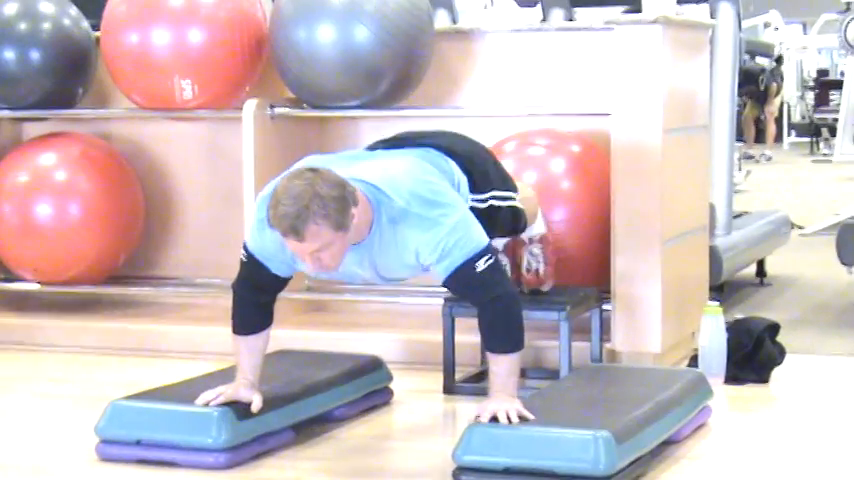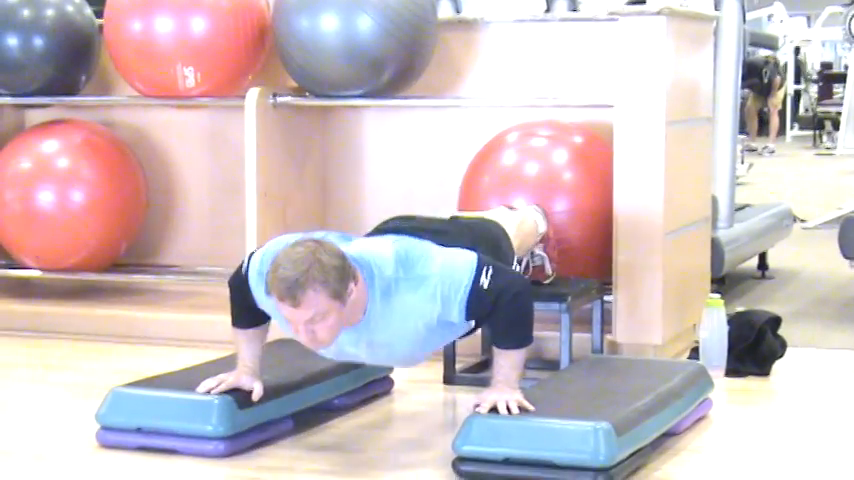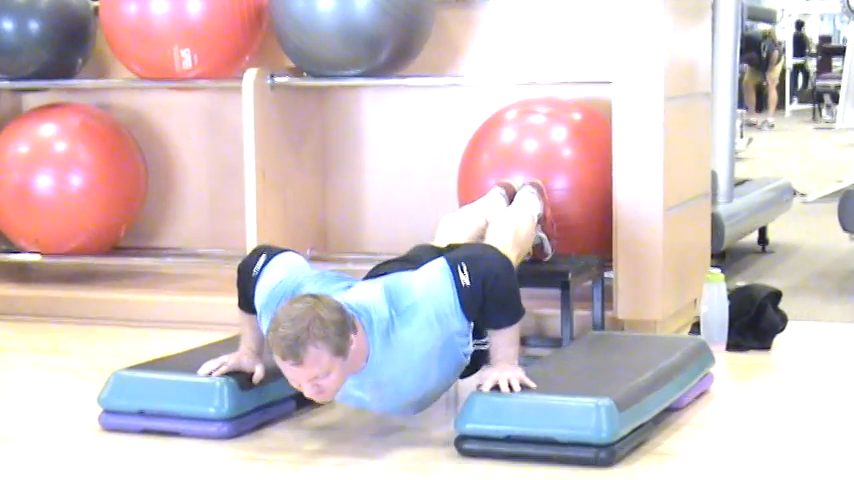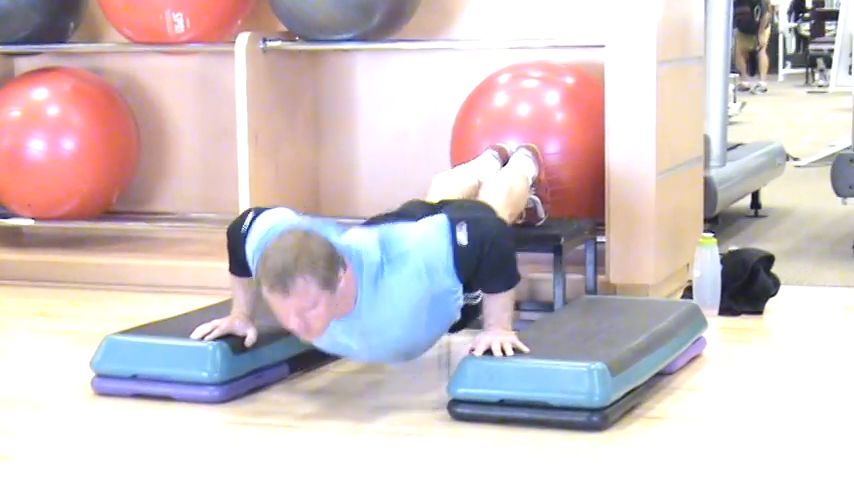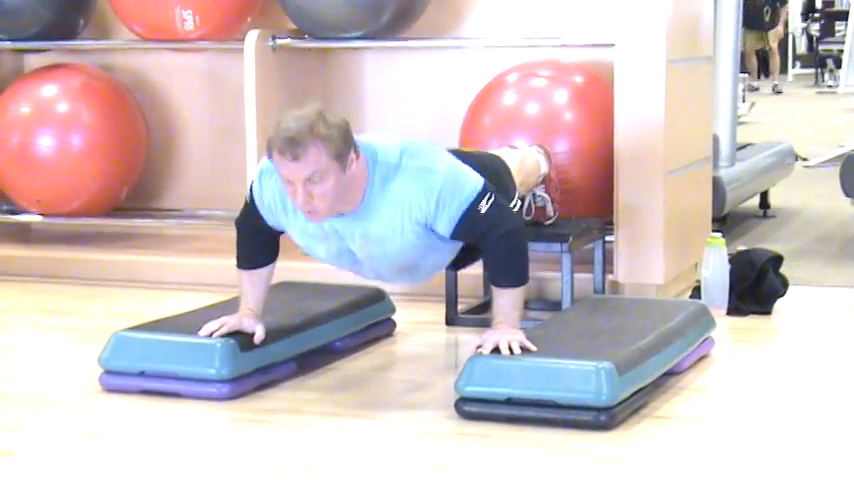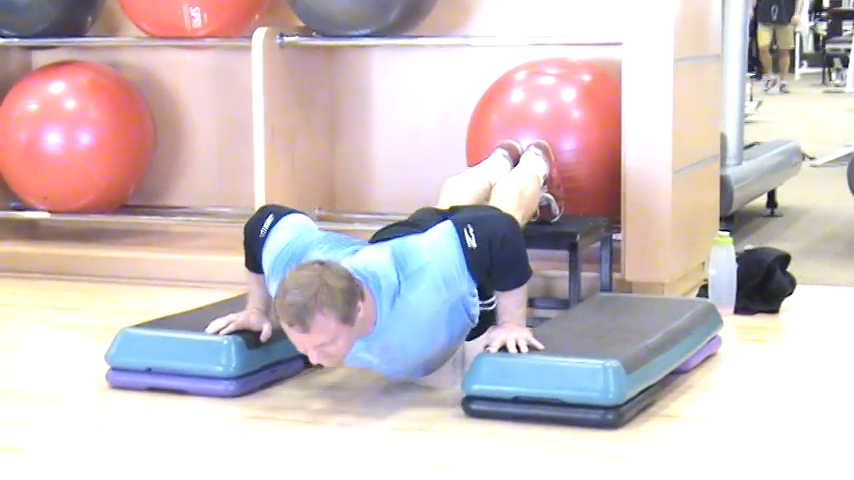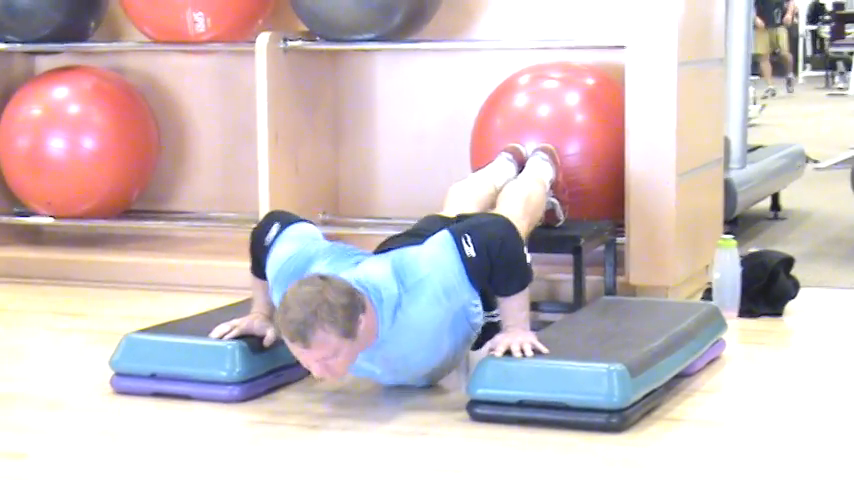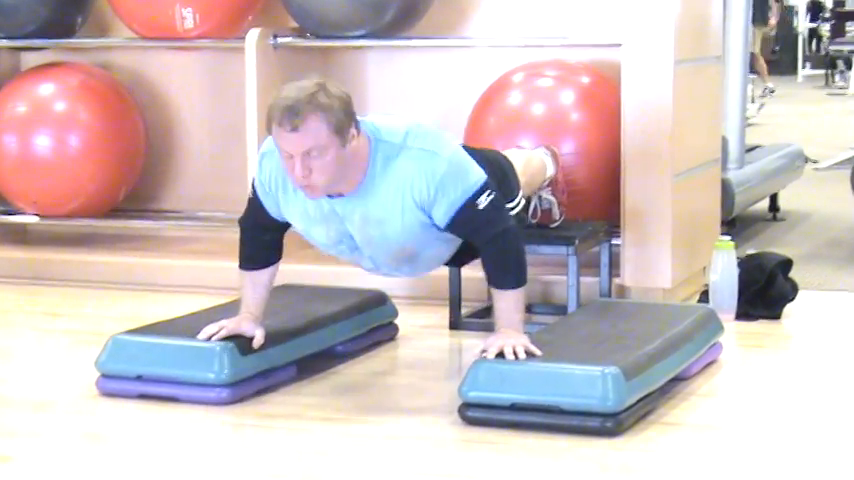
dt=0.5s
person 1, frame 1
left shoulder: (420, 211)
right shoulder: (273, 211)
left elbow: (496, 293)
right elbow: (252, 289)
left wrist: (503, 395)
right wrist: (245, 380)
left hip: (460, 170)
left knee: (512, 215)
left ankle: (536, 236)
right ankle: (498, 251)
person 1, frame 2
left shoulder: (414, 280)
right shoulder: (272, 267)
left elbow: (513, 291)
right elbow: (241, 289)
left wrist: (505, 384)
right wrist: (247, 368)
left knee: (504, 237)
left ankle: (533, 221)
right ankle: (501, 216)
person 1, frame 3
left shoulder: (407, 323)
right shoulder: (281, 301)
left elbow: (494, 272)
right elbow: (257, 262)
left wrist: (505, 363)
right wrist: (249, 350)
right hip: (389, 279)
left knee: (502, 245)
right knee: (445, 242)
left ankle: (529, 202)
right ankle: (497, 197)
person 1, frame 4
left shoulder: (400, 273)
right shoulder: (269, 245)
left elbow: (492, 235)
right elbow: (244, 226)
left wrist: (498, 326)
right wrist: (241, 315)
right hip: (390, 228)
left knee: (495, 204)
right knee: (439, 197)
left ankle: (524, 165)
right ankle: (489, 160)
person 1, frame 5
left shoulder: (422, 180)
right shoulder: (276, 178)
left elbow: (506, 235)
right elbow: (253, 228)
left wrist: (506, 326)
right wrist: (249, 311)
left hip: (476, 205)
left knee: (500, 171)
left ankle: (536, 164)
right ankle: (505, 150)
person 1, frame 6
left shoulder: (417, 285)
right shoulder: (287, 263)
left elbow: (501, 233)
right elbow: (265, 221)
left wrist: (512, 323)
right wrist: (256, 310)
right hip: (399, 237)
left knee: (503, 208)
right knee: (449, 203)
left ankle: (535, 163)
right ankle: (500, 160)
person 1, frame 7
left shoulder: (419, 301)
right shoulder: (292, 279)
left elbow: (500, 243)
right elbow: (273, 226)
left wrist: (515, 327)
right wrist: (261, 316)
right hip: (403, 252)
left knee: (508, 213)
right knee: (454, 208)
left ankle: (542, 167)
right ankle: (506, 163)
person 1, frame 8
left shoulder: (423, 163)
right shoulder: (275, 162)
left elbow: (499, 235)
right elbow: (259, 229)
left wrist: (509, 329)
right wrist: (249, 315)
left hip: (484, 200)
left knee: (514, 174)
left ankle: (543, 165)
right ankle: (519, 156)
